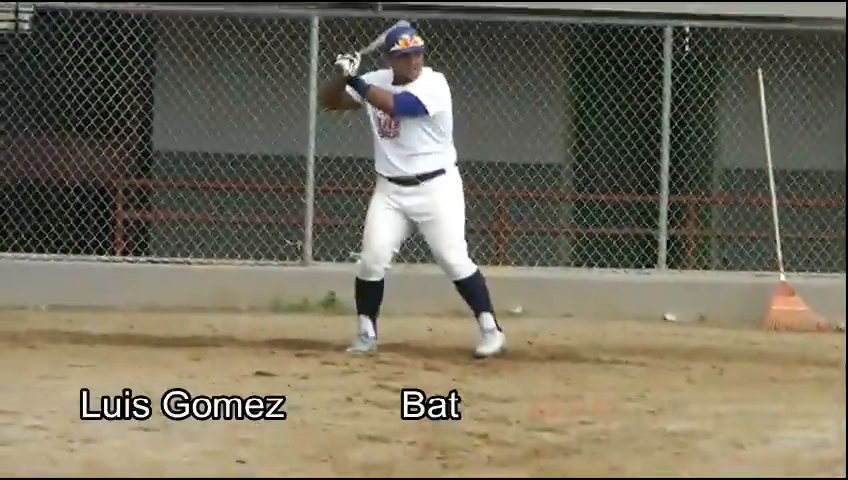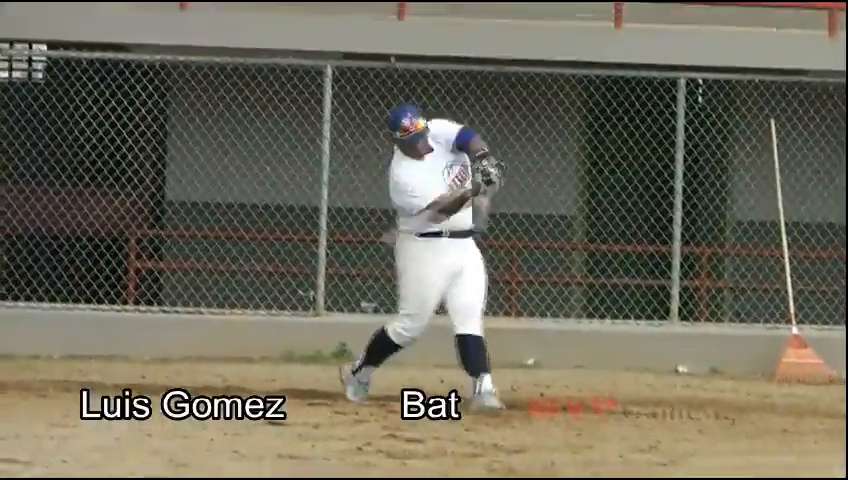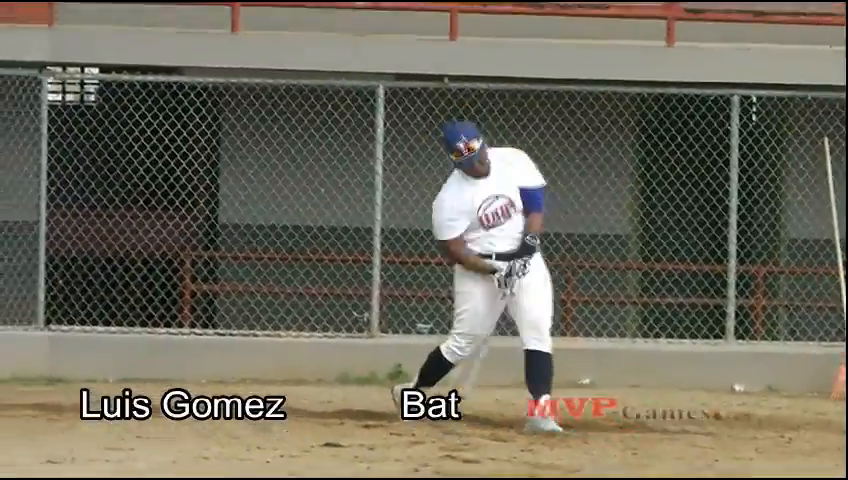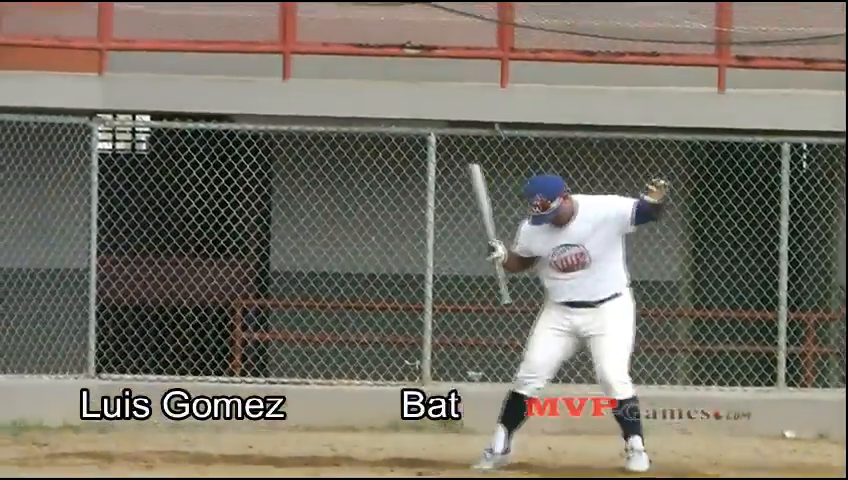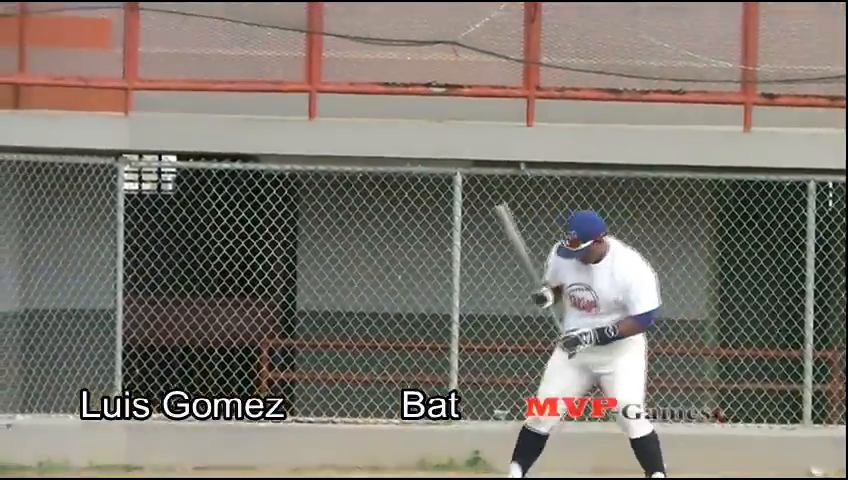
dt=1s
person 1, frame 1
left shoulder: (434, 84)
right shoulder: (376, 80)
left elbow: (396, 105)
right elbow: (329, 101)
left wrist: (355, 80)
right wrist: (341, 73)
left hip: (436, 187)
right hip: (390, 189)
left knee: (455, 260)
right knee: (372, 261)
left ankle: (491, 329)
right ankle: (366, 334)
person 1, frame 2
left shoulder: (438, 132)
right shoulder: (403, 175)
left elbow: (470, 140)
right elbow: (440, 210)
left wrist: (486, 162)
right wrist: (469, 192)
left hip: (463, 246)
right hip: (423, 249)
left knee: (468, 319)
right knee: (410, 324)
left ankle: (484, 391)
right ankle: (358, 373)
person 1, frame 3
left shoulder: (514, 160)
right shoulder: (451, 196)
left elbow: (536, 207)
right elbow: (451, 248)
left wrist: (527, 249)
right wrist: (492, 271)
left hip: (527, 265)
right hip: (479, 272)
left knee: (538, 333)
right knee: (463, 342)
left ankle: (540, 412)
right ankle: (410, 393)
person 1, frame 4
left shoulder: (602, 209)
right shoulder: (532, 228)
left elbow: (646, 212)
right elbow: (519, 262)
left wrist: (655, 200)
right wrist: (502, 257)
left hip: (608, 309)
right hip: (559, 312)
left knee: (614, 378)
right knee: (529, 375)
left ankle: (636, 447)
right ankle: (499, 447)
person 1, frame 5
left shoulder: (630, 267)
right shoulder: (562, 252)
left elbow: (644, 319)
left wrist: (594, 337)
right wrist: (547, 295)
left hip: (620, 350)
right hip: (575, 345)
left knee: (631, 417)
right knee: (542, 412)
